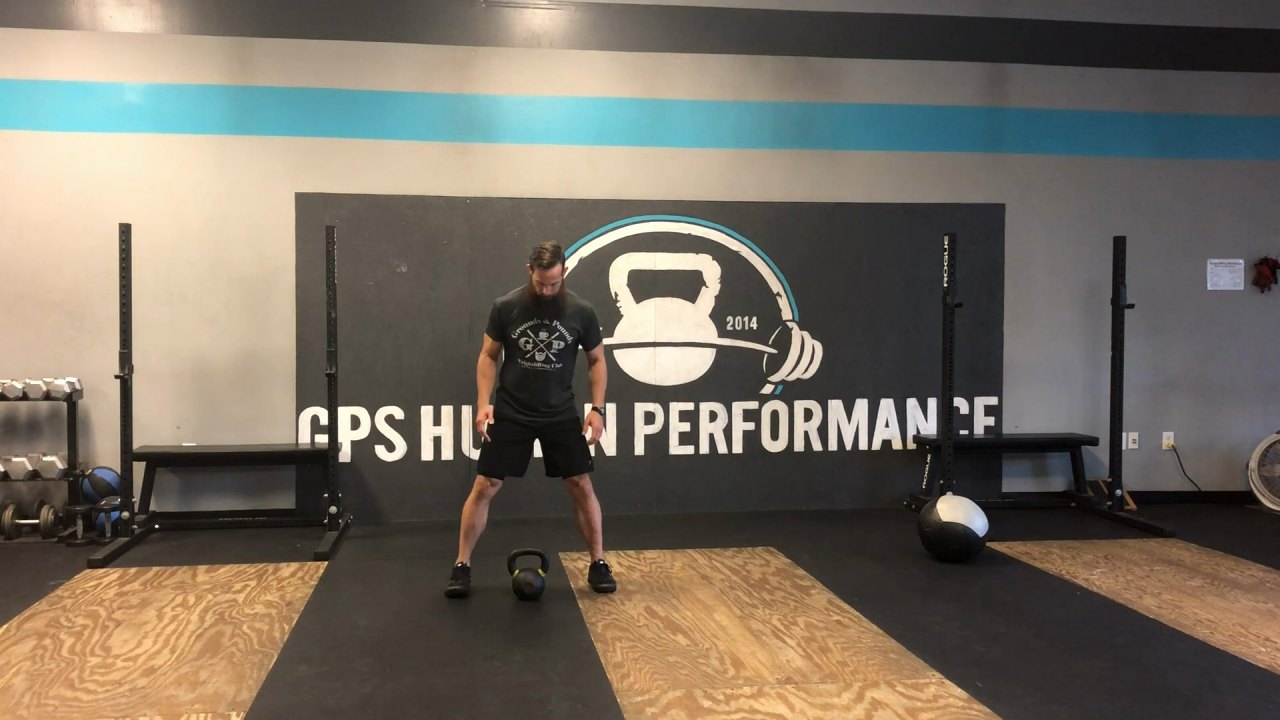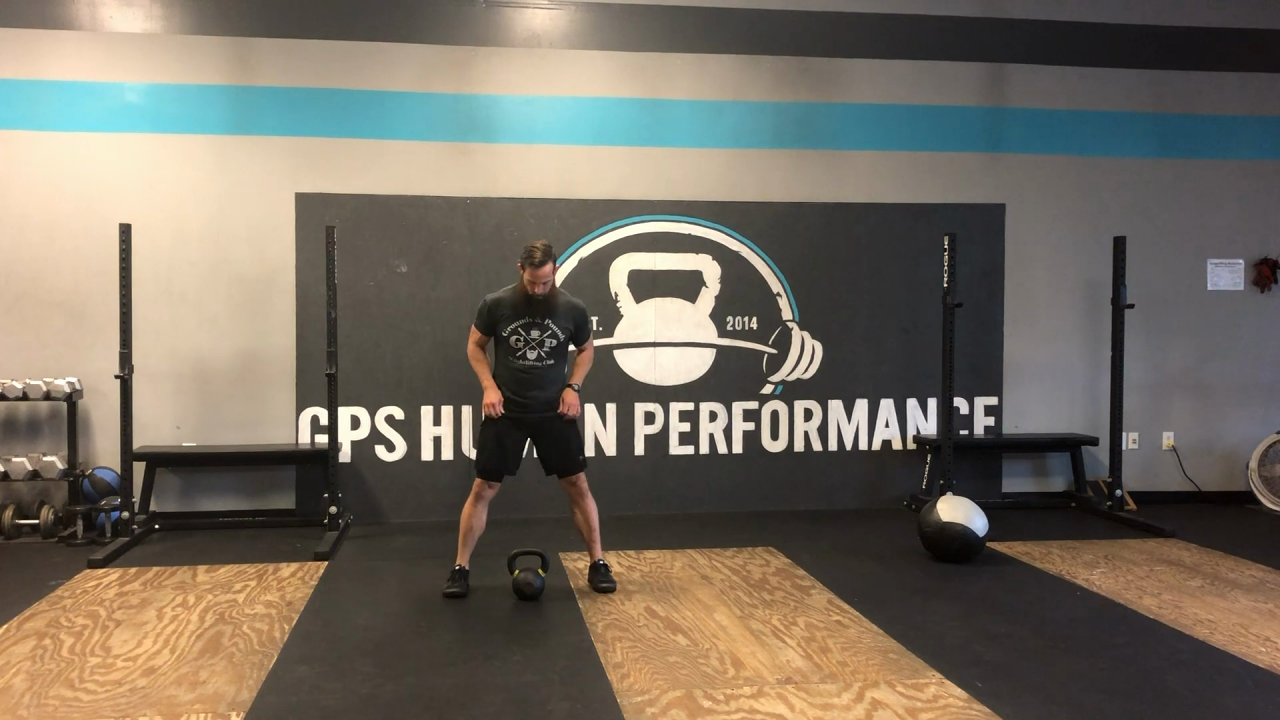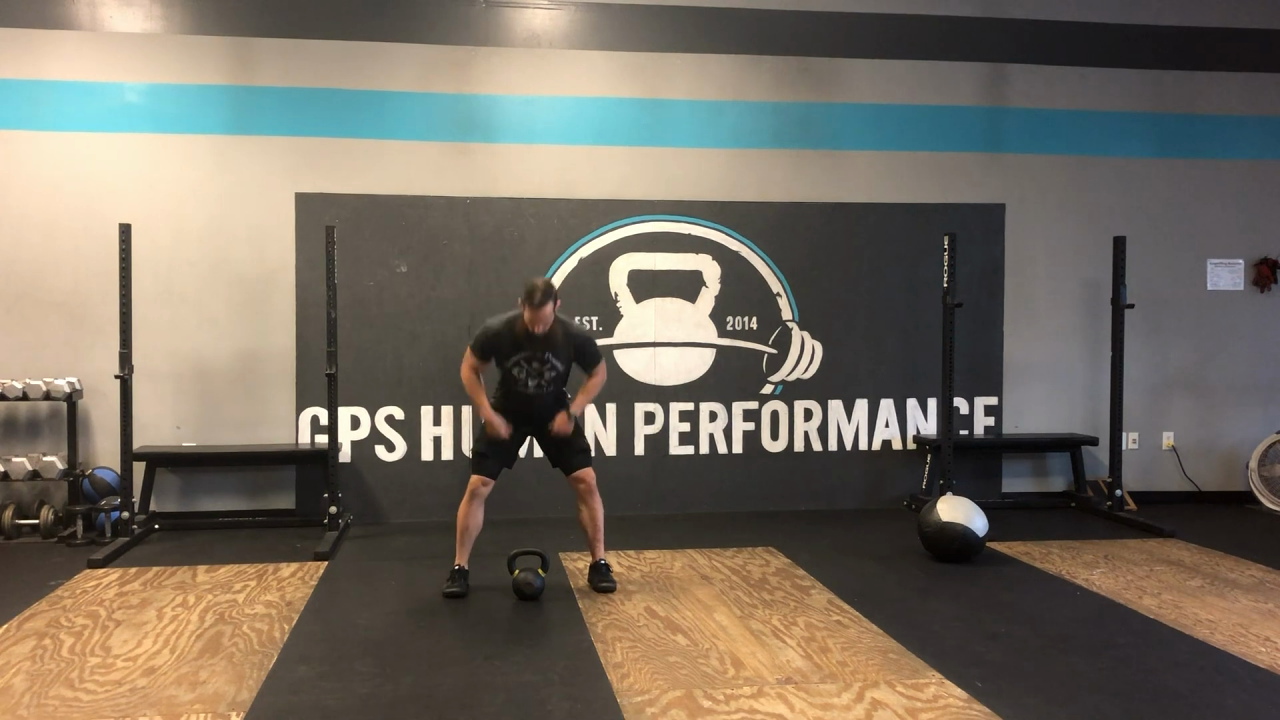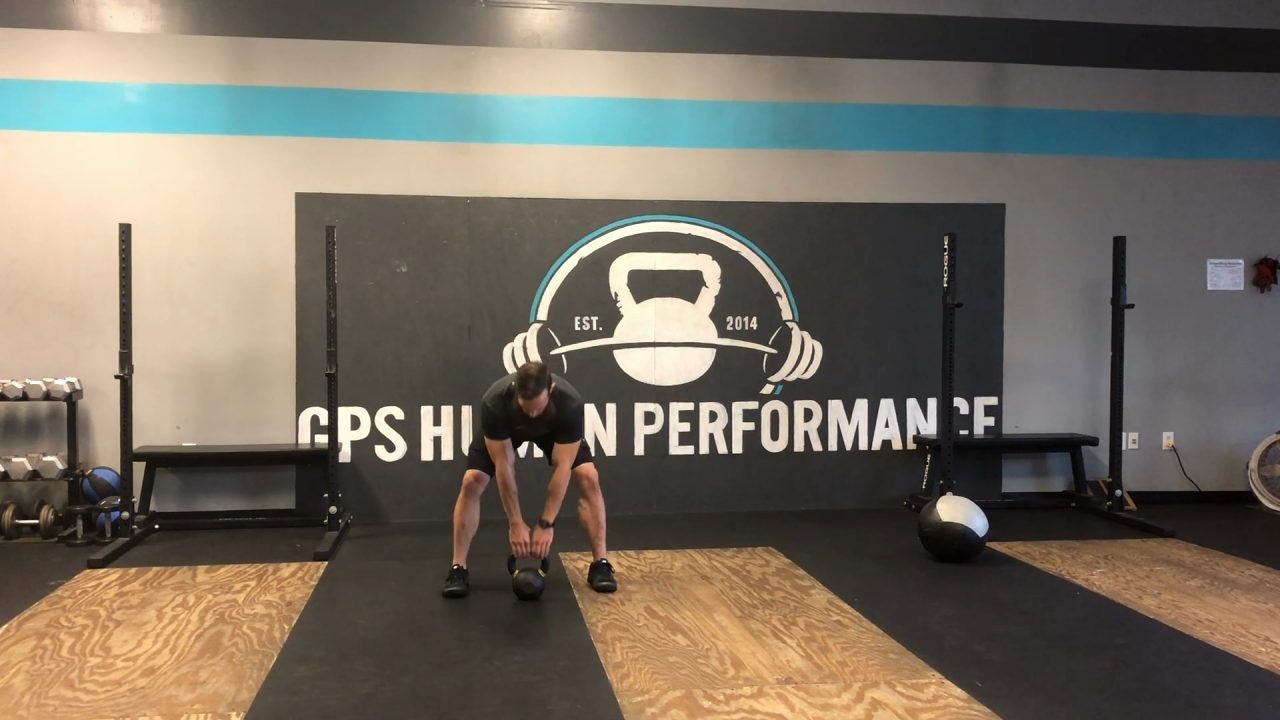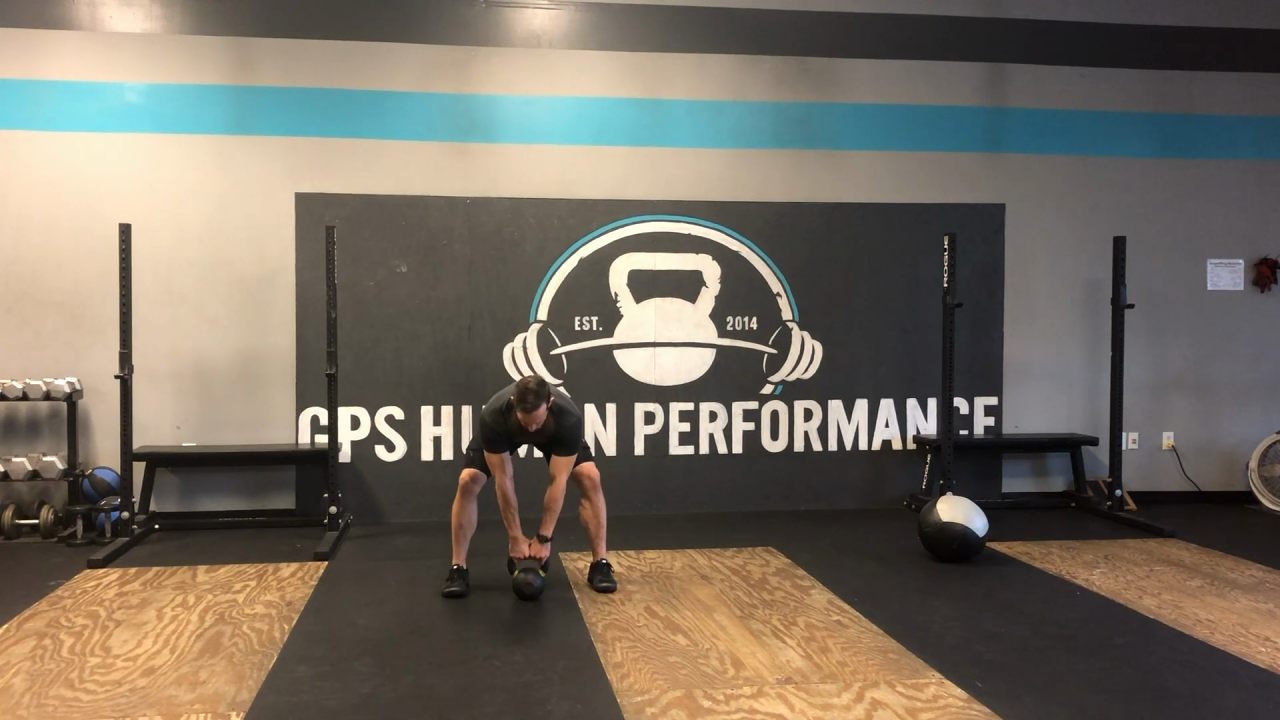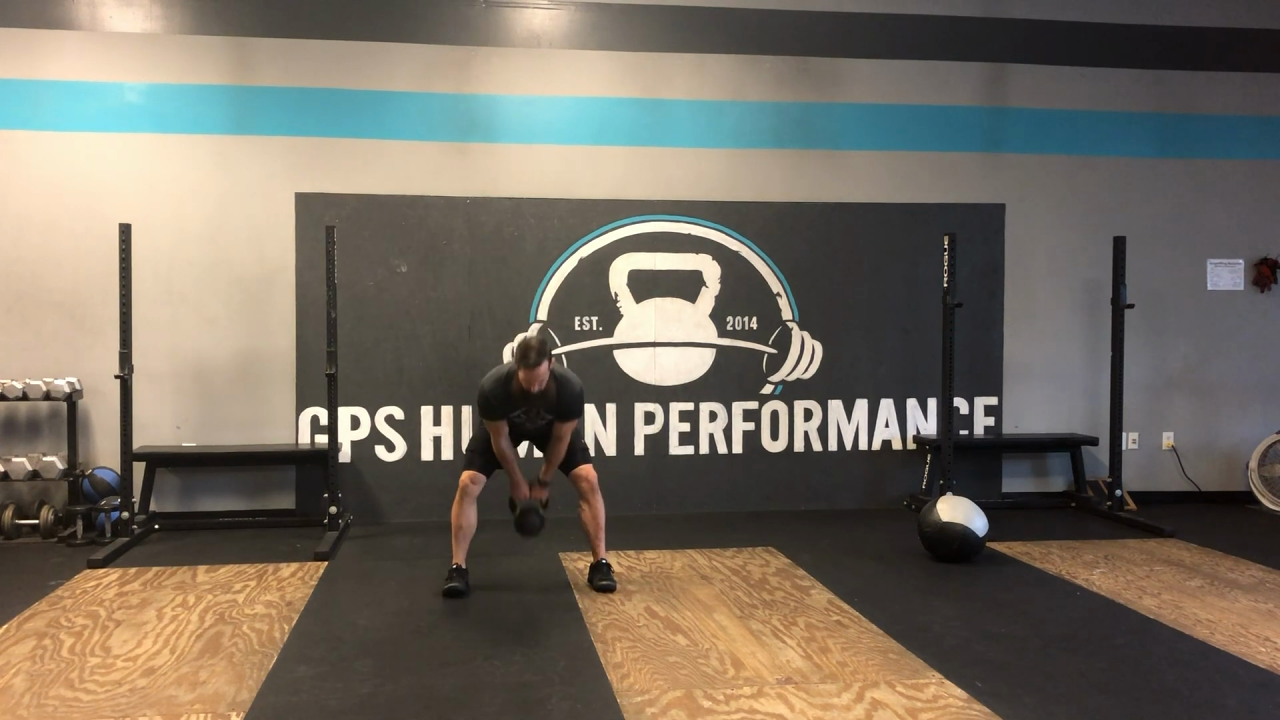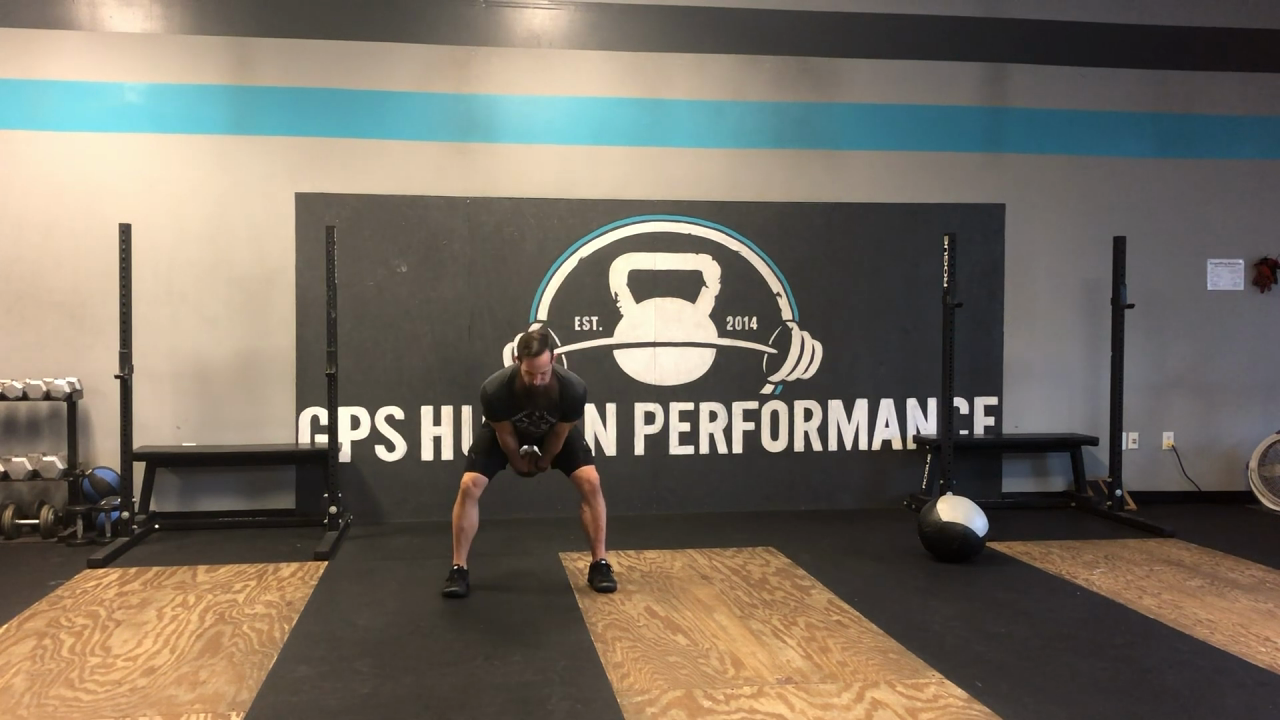
dt=0.4s
person 1, frame 1
left shoulder: (581, 311)
right shoulder: (505, 307)
left elbow: (597, 359)
right elbow: (488, 356)
left wrist: (597, 408)
right wrist: (483, 402)
left hip: (561, 415)
right hip: (510, 415)
left knee: (582, 487)
right knee: (485, 488)
left ankle: (598, 564)
right ankle: (461, 566)
person 1, frame 2
left shoulder: (572, 308)
right shoulder: (496, 304)
left elbow: (587, 349)
right elbow: (475, 344)
left wrist: (574, 386)
right wrist: (488, 385)
left hip: (555, 411)
right hip: (506, 411)
left knee: (578, 486)
right knee: (483, 489)
left ankle: (598, 564)
right ankle: (460, 569)
person 1, frame 3
left shoulder: (576, 335)
right shoulder: (495, 331)
left elbow: (599, 374)
right elbow: (468, 369)
left wrist: (572, 413)
right wrist: (488, 415)
left hip: (554, 412)
right hip: (507, 413)
left knee: (586, 480)
right knee: (478, 486)
left ankle: (599, 564)
right ankle: (459, 568)
person 1, frame 4
left shoulder: (570, 404)
right shoulder: (494, 403)
left elbow: (562, 468)
right elbow: (504, 467)
left wrist: (546, 524)
right wrist: (516, 524)
left hip: (553, 427)
right hip: (507, 426)
left knee: (588, 478)
right knee: (472, 481)
left ankle: (600, 564)
right ankle: (458, 568)
person 1, frame 5
left shoulder: (569, 418)
right shoulder: (493, 417)
left elbow: (558, 482)
right elbow: (503, 480)
left wrist: (544, 538)
right wrist: (515, 537)
left hip: (554, 433)
right hip: (505, 433)
left knee: (590, 478)
right knee: (468, 481)
left ankle: (600, 564)
right ankle: (458, 569)
person 1, frame 6
left shoulder: (571, 387)
right shoulder: (492, 387)
left elbow: (561, 439)
right elbow: (500, 439)
left wrist: (544, 482)
right wrist: (516, 483)
left hip: (553, 427)
right hip: (502, 427)
left knee: (587, 480)
right knee: (468, 484)
left ankle: (600, 564)
right ankle: (458, 568)
person 1, frame 7
left shoulder: (573, 389)
right shoulder: (495, 390)
left elbow: (560, 434)
right elbow: (506, 436)
left wrist: (543, 461)
right wrist: (519, 462)
left hip: (553, 431)
right hip: (506, 430)
left knee: (590, 482)
right knee: (470, 486)
left ankle: (600, 565)
right ankle: (458, 570)
